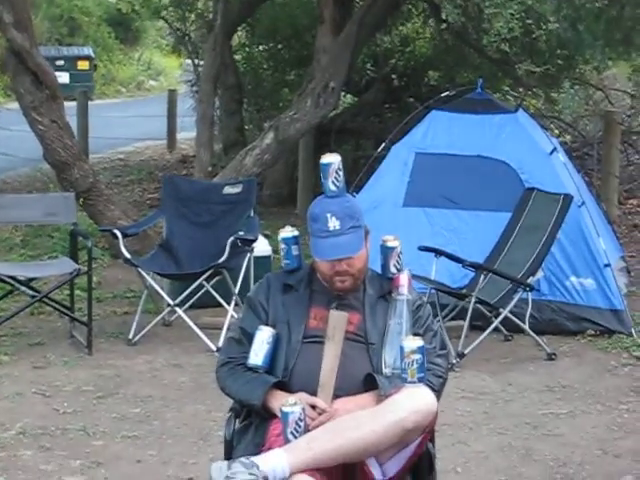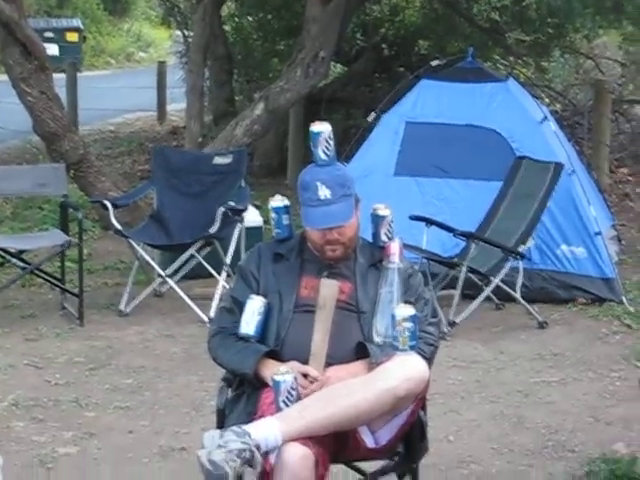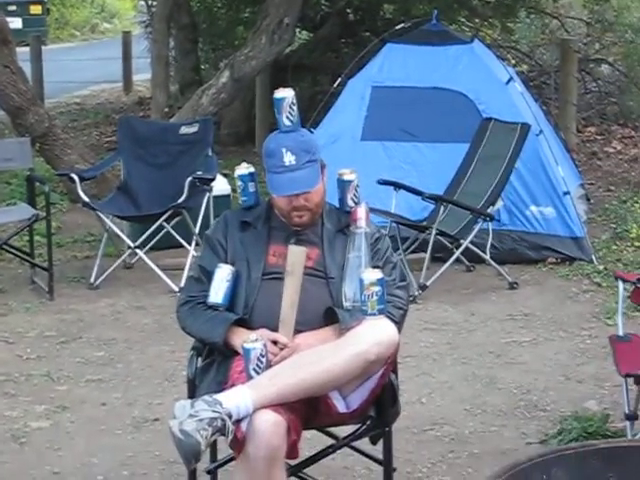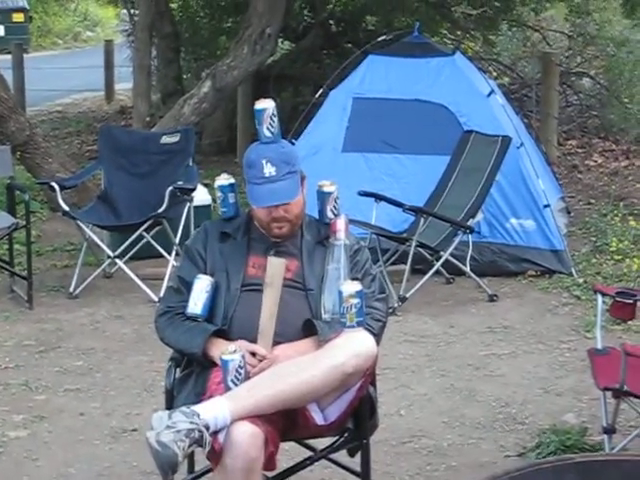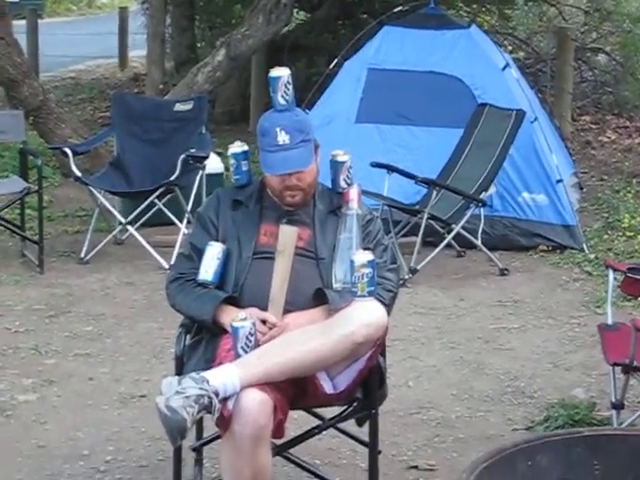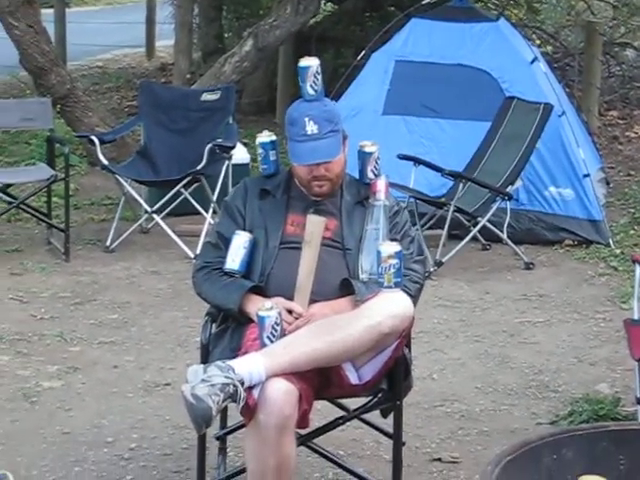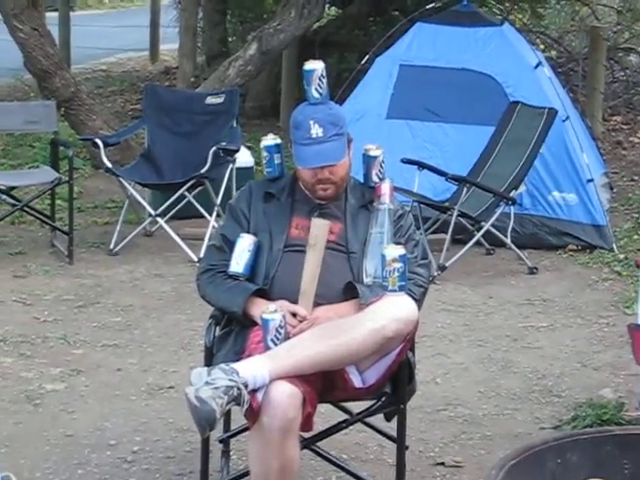
dt=0.4s
person 1, frame 1
right shoulder: (275, 291)
left elbow: (434, 370)
right elbow: (231, 366)
left wrist: (363, 404)
right wrist: (279, 400)
left hip: (375, 438)
left knee: (421, 403)
person 1, frame 2
right shoulder: (266, 260)
left elbow: (424, 340)
right elbow: (223, 336)
left wrist: (353, 374)
right wrist: (270, 369)
left hip: (368, 410)
left knee: (412, 371)
left ankle: (253, 436)
person 1, frame 3
right shoulder: (234, 228)
left elbow: (392, 303)
right elbow: (191, 305)
left wrist: (322, 340)
right wrist: (241, 337)
left hip: (339, 374)
right hip: (260, 367)
left knee: (381, 335)
right knee: (264, 430)
left ankle: (223, 406)
person 1, frame 4
right shoulder: (213, 239)
left elbow: (372, 315)
right elbow: (170, 316)
left wrist: (302, 350)
right wrist: (219, 348)
left hip: (319, 386)
left knee: (360, 347)
right knee: (241, 441)
left ankle: (202, 419)
person 1, frame 5
right shoulder: (225, 207)
left elbow: (384, 286)
right elbow: (181, 283)
left wrist: (312, 319)
right wrist: (229, 315)
left hip: (327, 357)
right hip: (248, 348)
left knee: (370, 317)
right knee: (250, 409)
left ankle: (211, 384)
person 1, frame 6
right shoulder: (252, 196)
left elbow: (410, 277)
right elbow: (207, 271)
left wrist: (340, 309)
right wrist: (254, 304)
left hip: (353, 348)
right hip: (271, 337)
left knee: (397, 309)
right knee: (275, 398)
left ankle: (236, 374)
person 1, frame 7
right shoulder: (257, 199)
left elbow: (414, 281)
right elbow: (211, 274)
left wrist: (343, 313)
right wrist: (258, 307)
left hip: (358, 351)
right hip: (274, 340)
left knee: (401, 313)
right knee: (279, 403)
left ankle: (240, 377)
